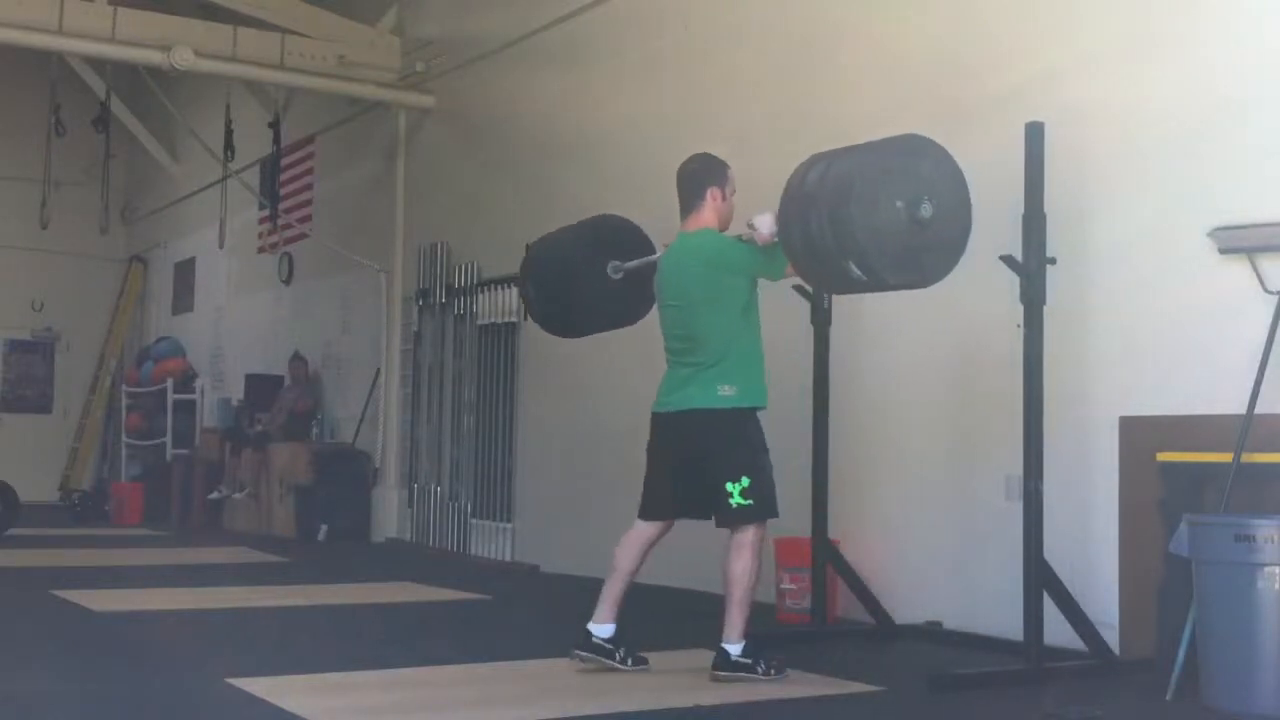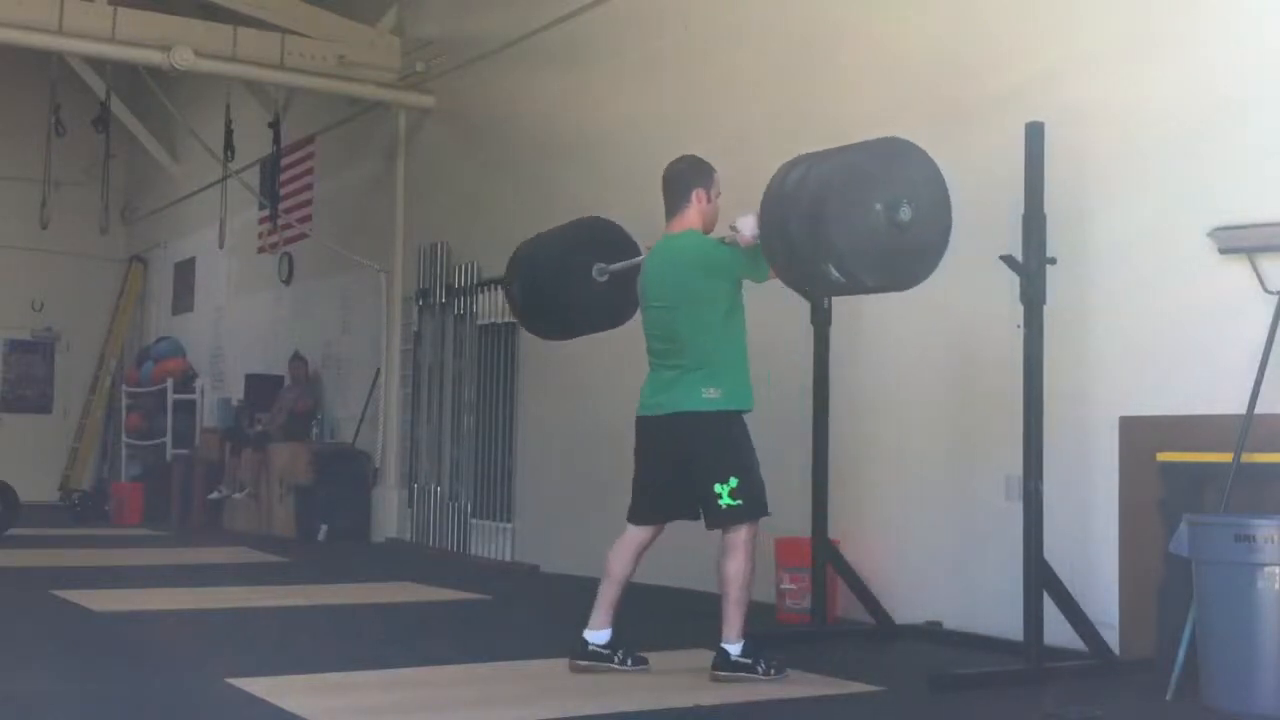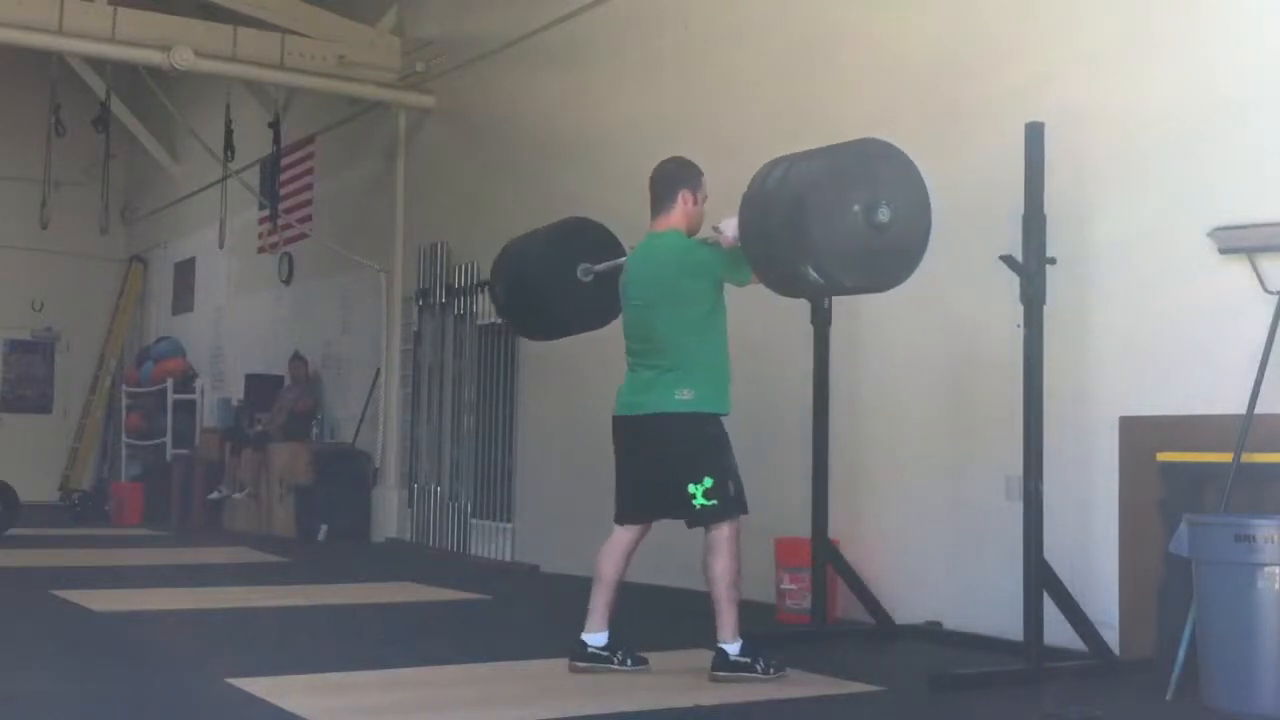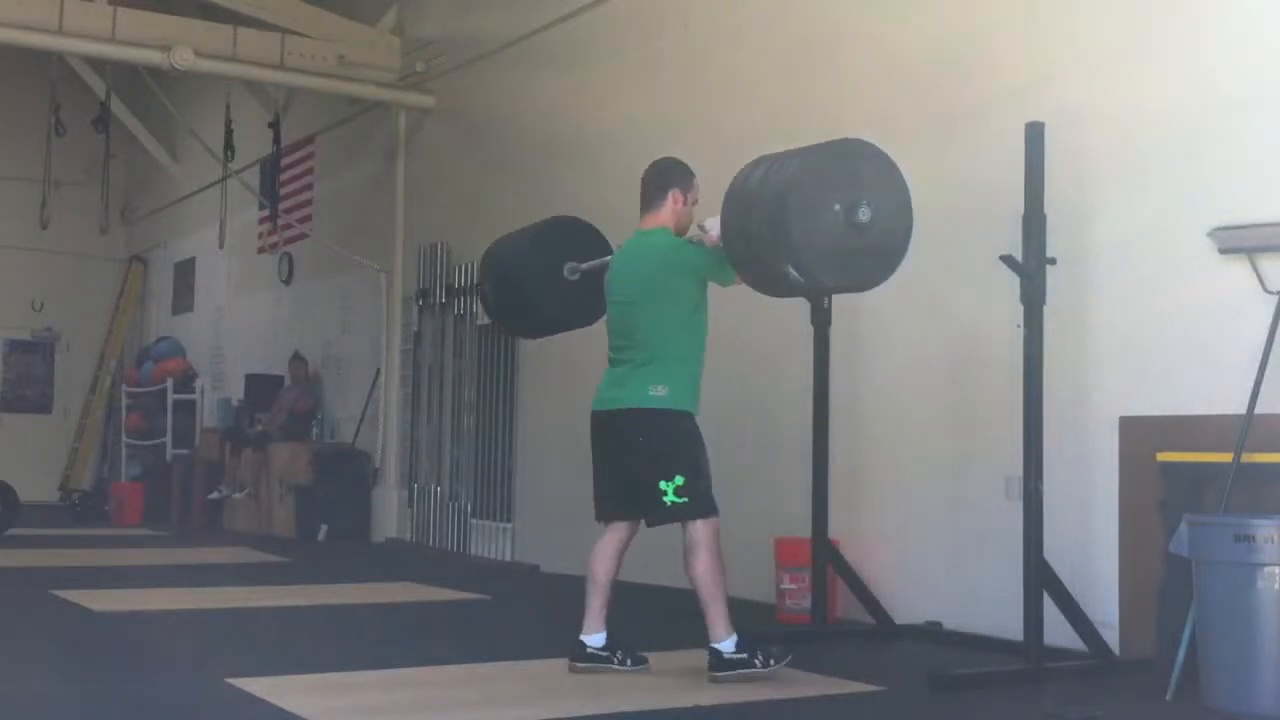
dt=0.1s
person 1, frame 1
left shoulder: (669, 259)
right shoulder: (730, 252)
right elbow: (796, 265)
right wrist: (769, 237)
left hip: (674, 410)
right hip: (723, 410)
left knee: (653, 520)
right knee: (748, 526)
left ankle: (599, 632)
right ankle: (733, 652)
person 1, frame 2
left shoulder: (654, 261)
right shoulder: (712, 253)
right elbow: (778, 268)
right wrist: (753, 241)
left hip: (657, 412)
right hip: (706, 412)
left knee: (642, 525)
right knee: (740, 525)
left ankle: (595, 639)
right ankle: (733, 651)
person 1, frame 3
left shoulder: (634, 261)
right shoulder: (693, 254)
right elbow: (755, 271)
right wrist: (735, 243)
left hip: (634, 412)
right hip: (684, 413)
left knee: (629, 524)
right knee: (722, 525)
left ankle: (594, 641)
right ankle: (731, 650)
person 1, frame 4
left shoulder: (622, 256)
right shoulder: (677, 252)
right elbow: (744, 270)
right wrist: (722, 241)
left hip: (613, 408)
right hip: (657, 410)
left knee: (619, 524)
right knee: (701, 524)
left ankle: (593, 642)
right ankle: (726, 648)
